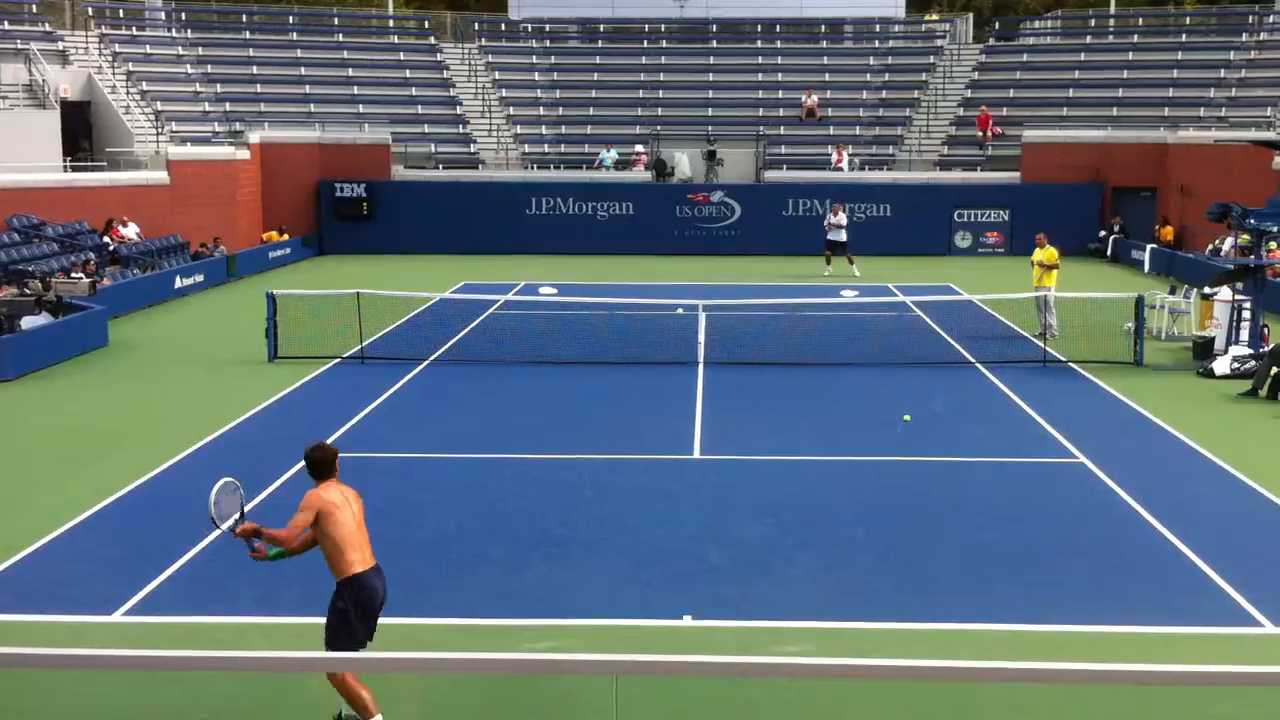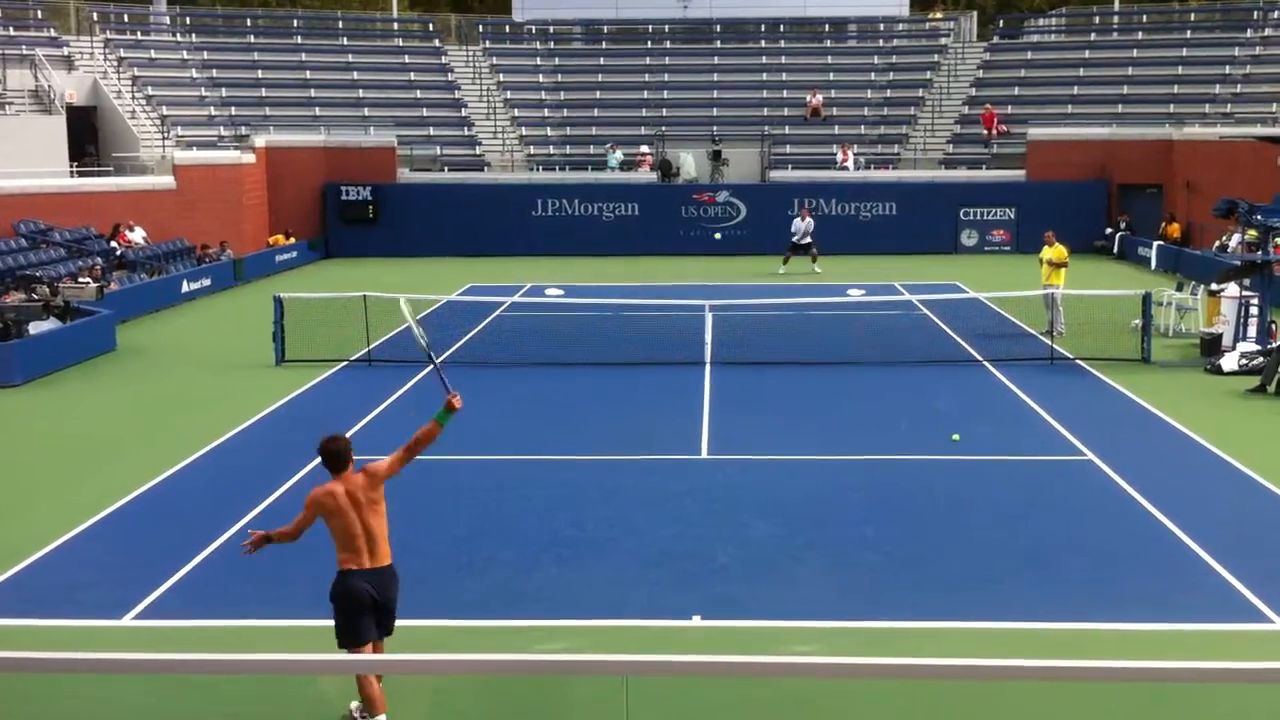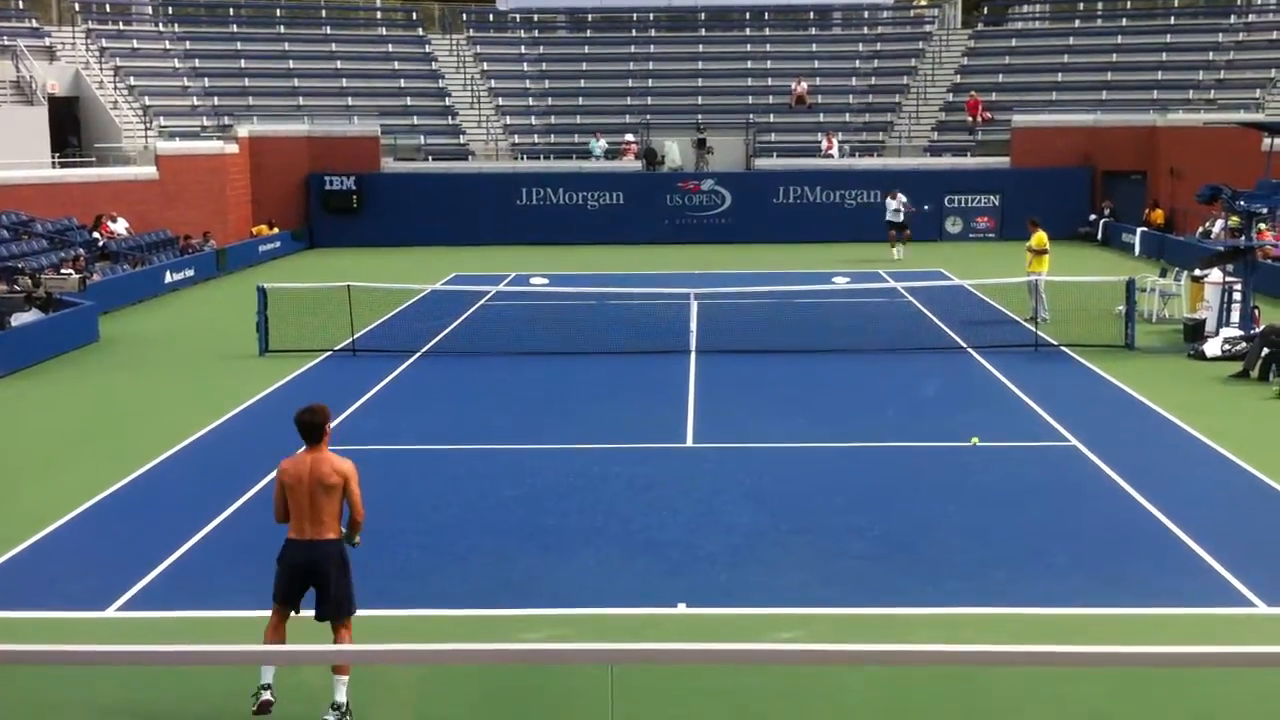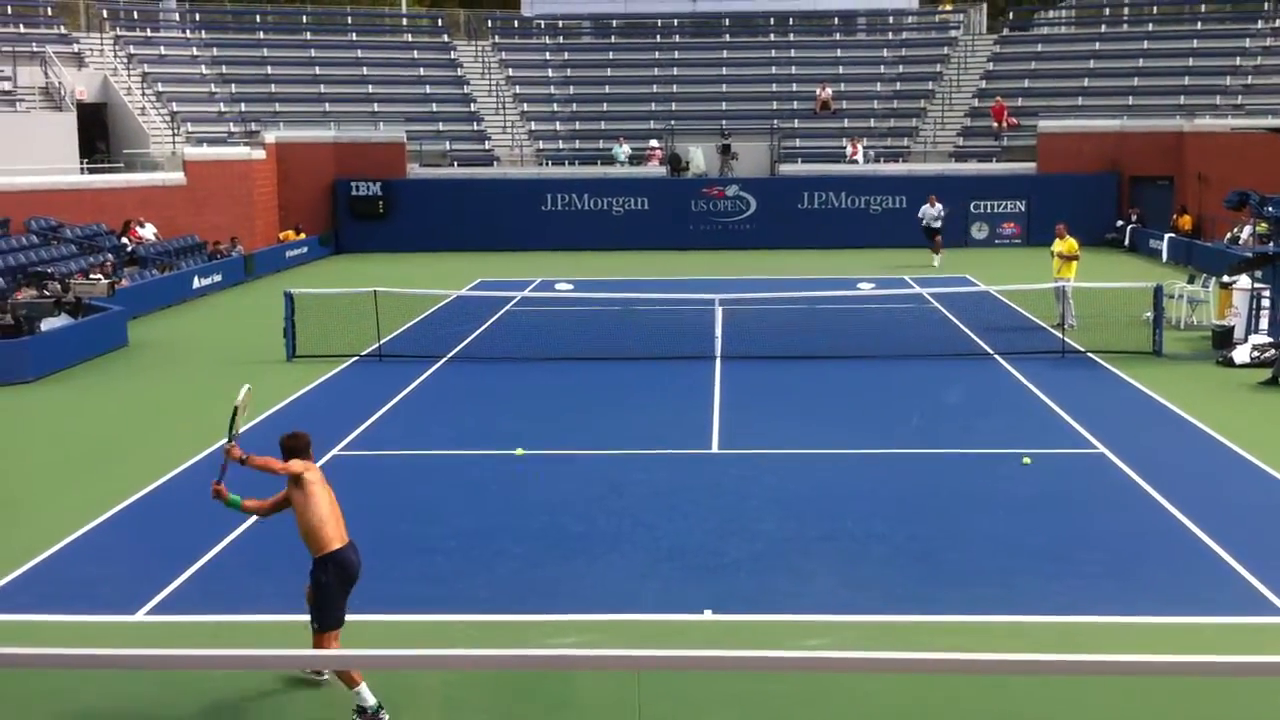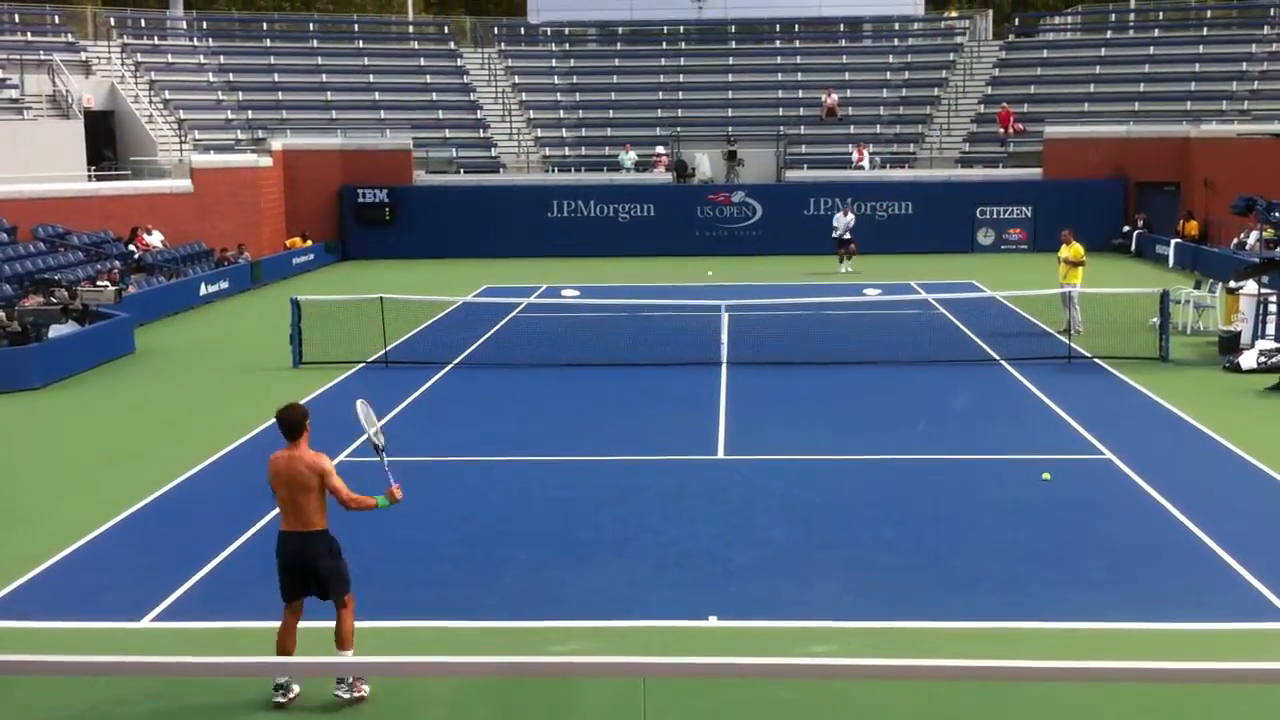
dt=1s
person 1, frame 1
left shoulder: (316, 497)
right shoulder: (350, 494)
left elbow: (288, 539)
right elbow: (315, 536)
left wrist: (256, 530)
right wrist: (271, 554)
left hip: (355, 587)
right hip: (373, 579)
left knee: (340, 672)
right knee: (341, 652)
person 1, frame 2
left shoulder: (320, 496)
right shoulder: (371, 477)
left elbow: (292, 533)
right elbow: (412, 448)
left wrist: (265, 537)
right wrist: (445, 412)
left hip: (352, 583)
right hip: (386, 577)
right knee: (375, 645)
person 1, frame 3
left shoulder: (286, 468)
right shoulder: (343, 467)
left elbow: (280, 516)
right elbow: (357, 516)
right wrist: (351, 536)
left hip: (294, 551)
right hip: (329, 551)
left knee: (278, 617)
right knee: (342, 628)
left ankle: (265, 688)
person 1, frame 4
left shoulder: (299, 468)
right shoulder: (297, 485)
left elbow: (278, 467)
right elbow: (263, 507)
left wrist: (242, 458)
right wrist: (230, 498)
left hip: (334, 562)
right hip: (345, 555)
left knee: (325, 644)
right knee: (314, 597)
right ankle: (320, 666)
person 1, frame 5
left shoulder: (274, 462)
right shoulder: (316, 462)
right elbow: (349, 501)
right wrist: (385, 500)
left hip: (287, 543)
right hip: (317, 542)
left knee: (291, 613)
right knee: (345, 604)
left ankle: (281, 685)
right ankle: (346, 681)
